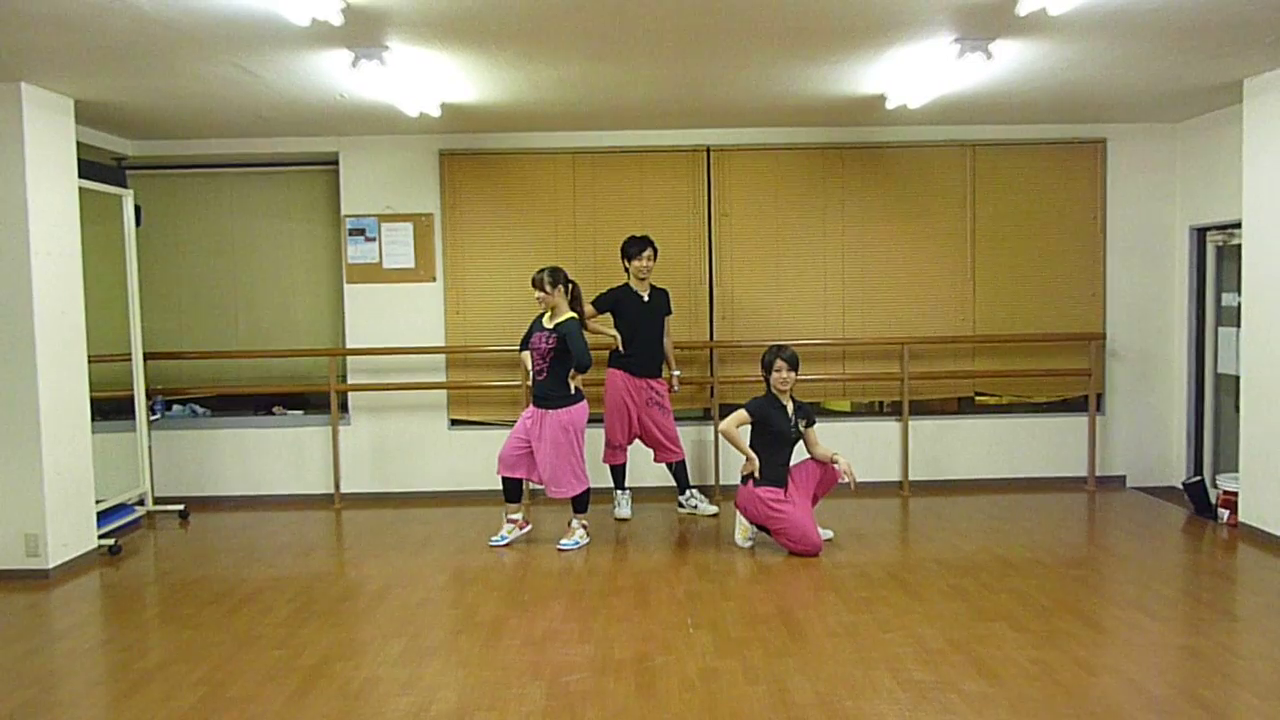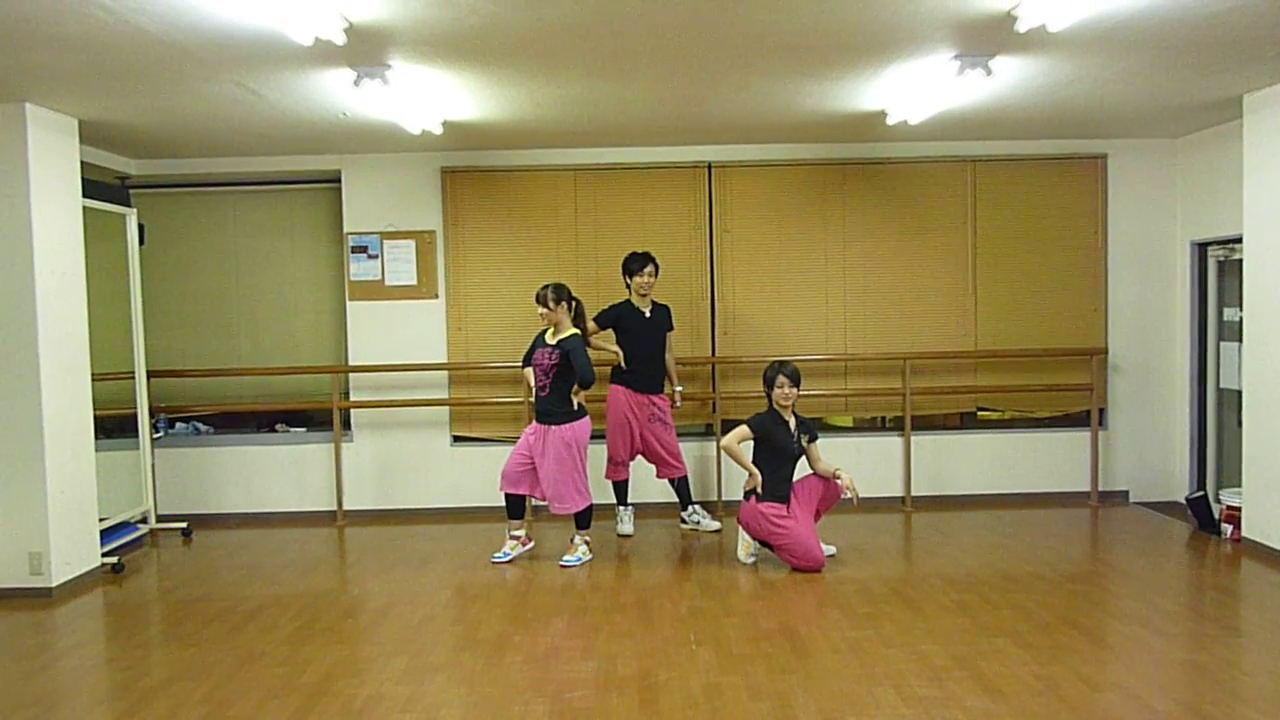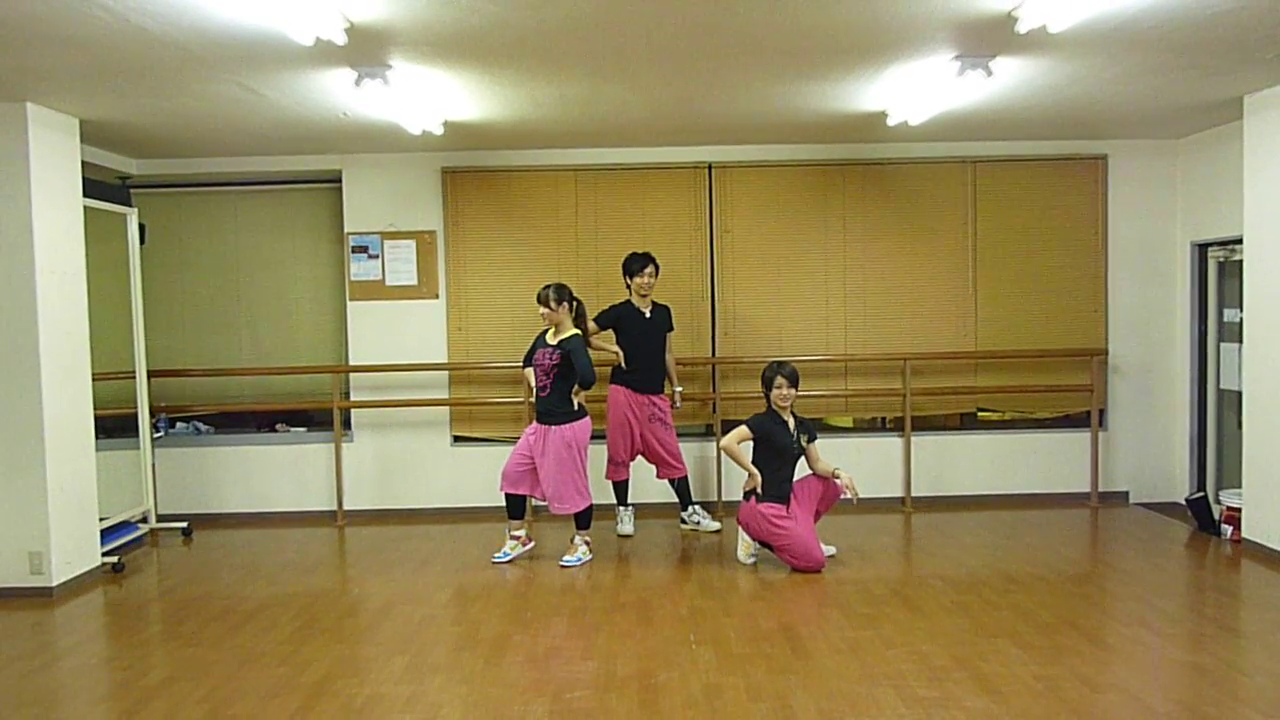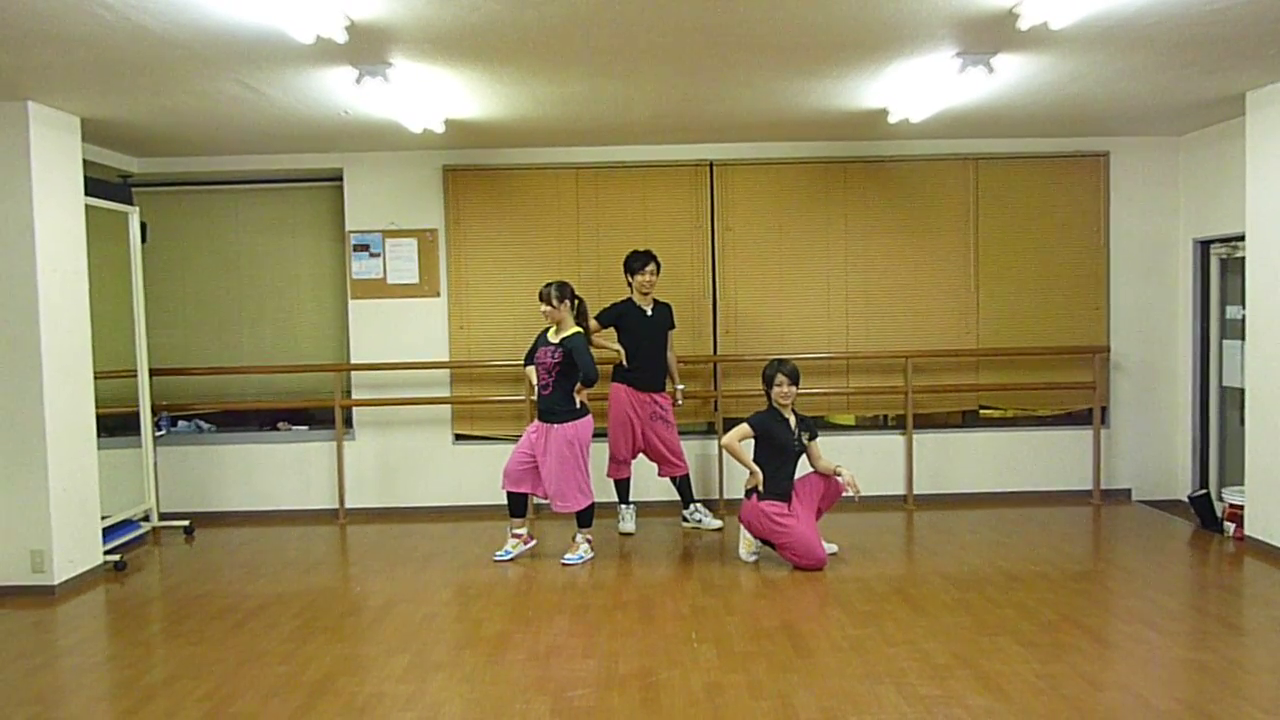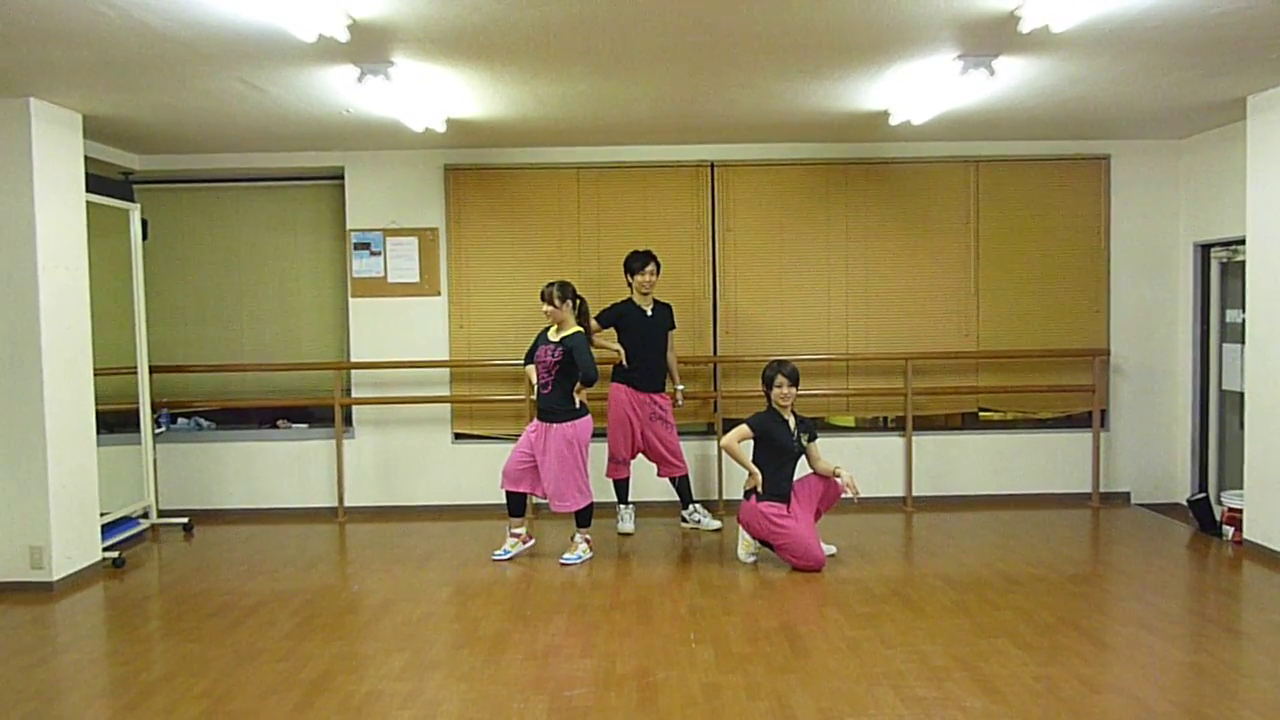
dt=0.7s
person 1, frame 1
left shoulder: (662, 296)
right shoulder: (616, 296)
left wrist: (674, 372)
right wrist: (611, 332)
left hip: (653, 378)
right hip: (622, 376)
left knee: (668, 437)
right knee: (618, 437)
left ankle: (686, 495)
right ankle: (621, 495)
person 1, frame 2
left shoulder: (663, 312)
right shoulder: (618, 312)
right elbow: (582, 335)
left wrist: (676, 387)
right wrist: (613, 348)
left hip: (655, 394)
right hip: (624, 392)
left knee: (670, 453)
right knee: (620, 453)
left ankle: (688, 511)
right ankle: (624, 511)
person 1, frame 3
left shoulder: (663, 312)
right shoulder: (618, 312)
right elbow: (583, 336)
left wrist: (676, 388)
right wrist: (613, 348)
left hip: (655, 395)
right hip: (624, 392)
left knee: (671, 453)
right knee: (621, 452)
left ankle: (688, 511)
right ankle: (624, 511)
person 1, frame 4
left shoulder: (665, 311)
right shoulder: (619, 310)
left wrist: (678, 386)
right wrist: (615, 347)
left hip: (656, 393)
right hip: (625, 391)
left knee: (672, 451)
right knee: (622, 451)
left ankle: (690, 509)
right ankle: (625, 509)
person 1, frame 5
left shoulder: (665, 311)
right shoulder: (620, 311)
left wrist: (678, 386)
right wrist: (614, 347)
left hip: (656, 393)
right hip: (625, 391)
left knee: (671, 452)
right knee: (621, 451)
left ankle: (689, 510)
right ankle: (624, 509)
person 2, frame 1
left shoulder: (570, 326)
right shoulder: (540, 321)
left elbow: (584, 361)
right elbow: (525, 346)
left wrist: (572, 378)
left hip: (564, 410)
right hip: (538, 408)
left knee: (568, 468)
right knee: (509, 456)
left ankle: (580, 526)
right ankle: (514, 520)
person 2, frame 2
left shoulder: (573, 342)
right shoulder: (542, 337)
left elbow: (587, 376)
right elbow: (527, 362)
left wrist: (575, 394)
left hip: (567, 425)
right hip: (541, 424)
left knee: (571, 484)
right knee: (513, 473)
left ankle: (582, 543)
right ankle: (518, 537)
person 2, frame 3
left shoulder: (574, 342)
right shoulder: (543, 338)
left elbow: (588, 377)
right elbow: (528, 362)
left wrist: (575, 394)
left hip: (568, 425)
right hip: (541, 424)
left knee: (572, 484)
right knee: (513, 473)
left ankle: (582, 543)
right ankle: (518, 537)
person 2, frame 4
left shoulder: (575, 340)
right shoulder: (544, 336)
left elbow: (591, 375)
right elbow: (529, 361)
left wrist: (577, 391)
right wrist: (536, 384)
left hip: (569, 423)
right hip: (543, 422)
left knee: (574, 482)
right knee: (514, 471)
left ankle: (584, 541)
right ankle: (519, 535)
person 2, frame 5
left shoulder: (576, 339)
right shoulder: (545, 335)
left elbow: (590, 374)
right elbow: (529, 360)
left wrist: (576, 391)
right wrist: (536, 383)
left hip: (569, 423)
right hip: (542, 422)
left knee: (573, 482)
right knee: (513, 470)
left ankle: (583, 541)
right ankle: (518, 535)
person 3, frame 1
left shoulder: (802, 410)
right shoulder: (761, 405)
left elbow: (814, 448)
right elbow: (725, 427)
left wrist: (837, 458)
right wrist: (751, 457)
left hip: (784, 482)
right hip: (760, 489)
right knee: (810, 545)
left ankle: (798, 519)
right ankle: (756, 520)
person 3, frame 2
left shoulder: (805, 426)
right shoulder: (764, 421)
left elbow: (817, 464)
right elbow: (727, 442)
left wrist: (840, 473)
right wrist: (754, 472)
left hip: (787, 497)
right hip: (763, 504)
right knee: (814, 561)
left ankle: (800, 535)
right ankle: (759, 535)
person 3, frame 3
left shoulder: (804, 426)
right shoulder: (763, 421)
left elbow: (816, 464)
right elbow: (727, 443)
left wrist: (839, 473)
right wrist: (753, 472)
left hip: (787, 498)
right hip: (763, 505)
right knee: (814, 561)
left ankle: (801, 535)
right ankle: (759, 536)
person 3, frame 4
left shoulder: (805, 424)
right shoulder: (763, 419)
left elbow: (817, 462)
right elbow: (728, 441)
left wrist: (840, 470)
right wrist: (755, 470)
left hip: (789, 496)
right hip: (764, 503)
right knee: (815, 559)
left ankle: (801, 533)
right ankle: (760, 533)
person 3, frame 5
left shoulder: (804, 425)
right shoulder: (763, 420)
left elbow: (817, 463)
right elbow: (727, 442)
left wrist: (839, 471)
right wrist: (754, 471)
left hip: (787, 497)
right hip: (763, 504)
right knee: (813, 560)
left ankle: (800, 535)
right ankle: (759, 535)
